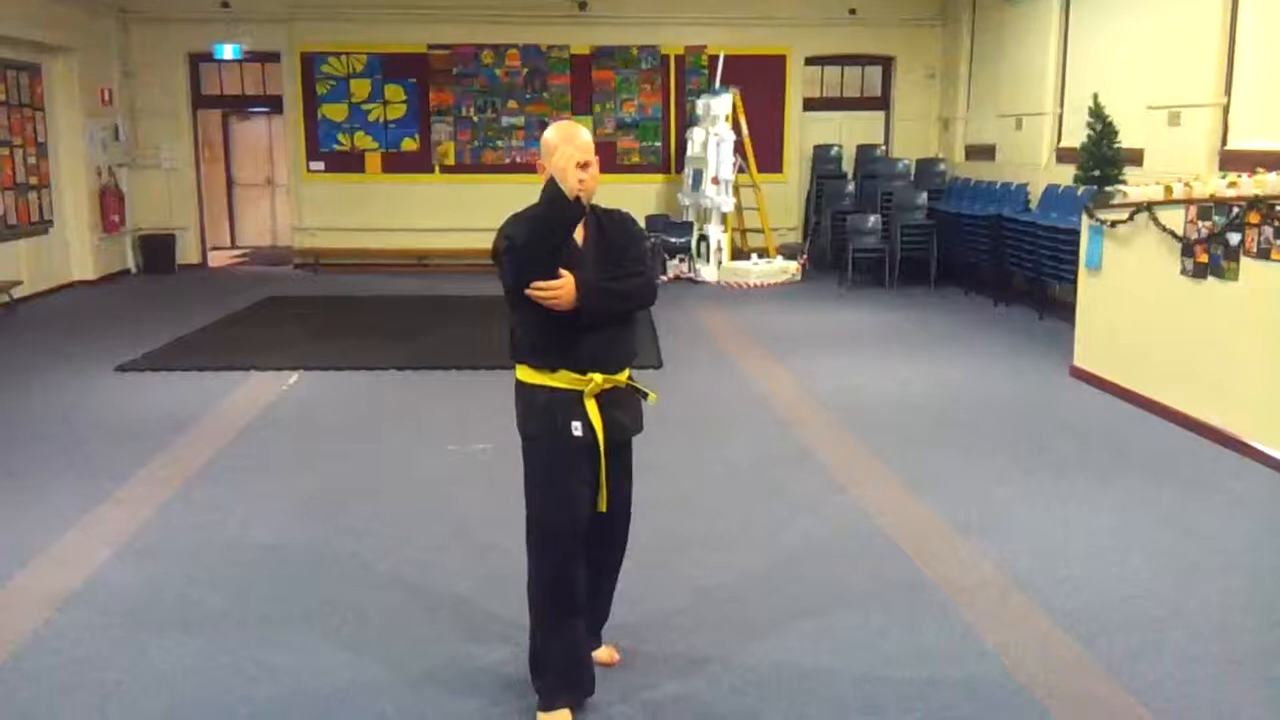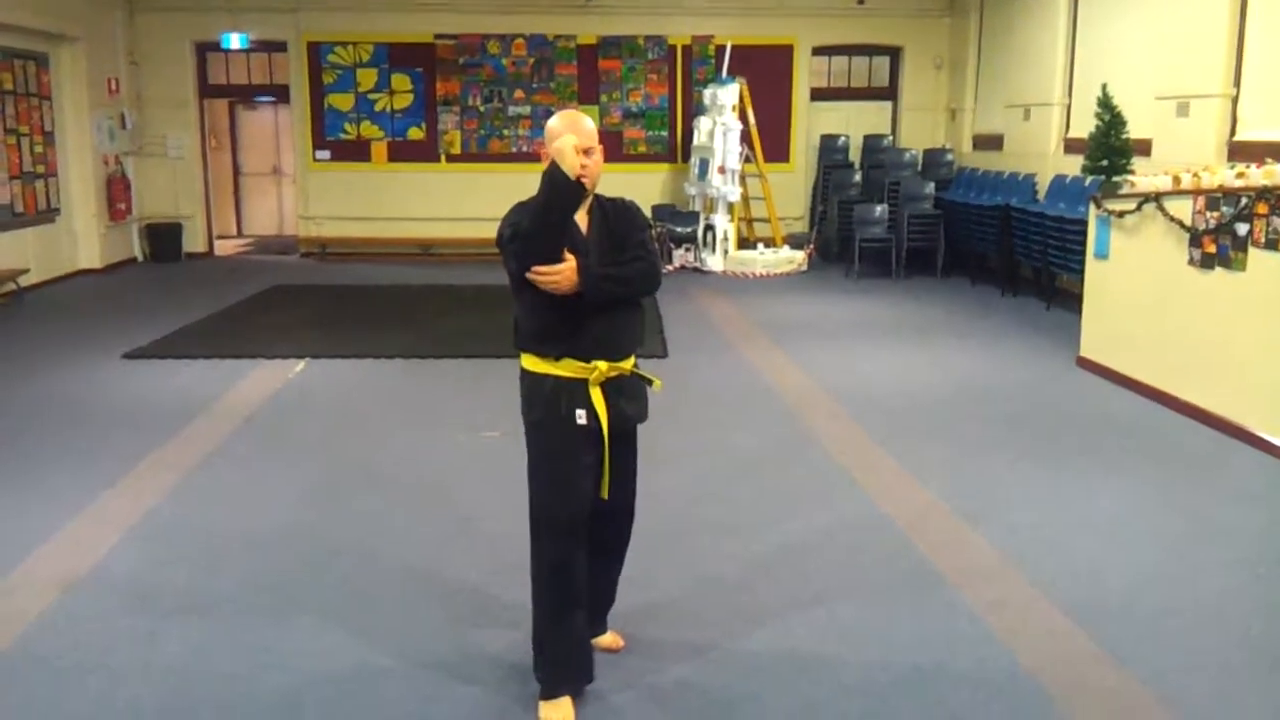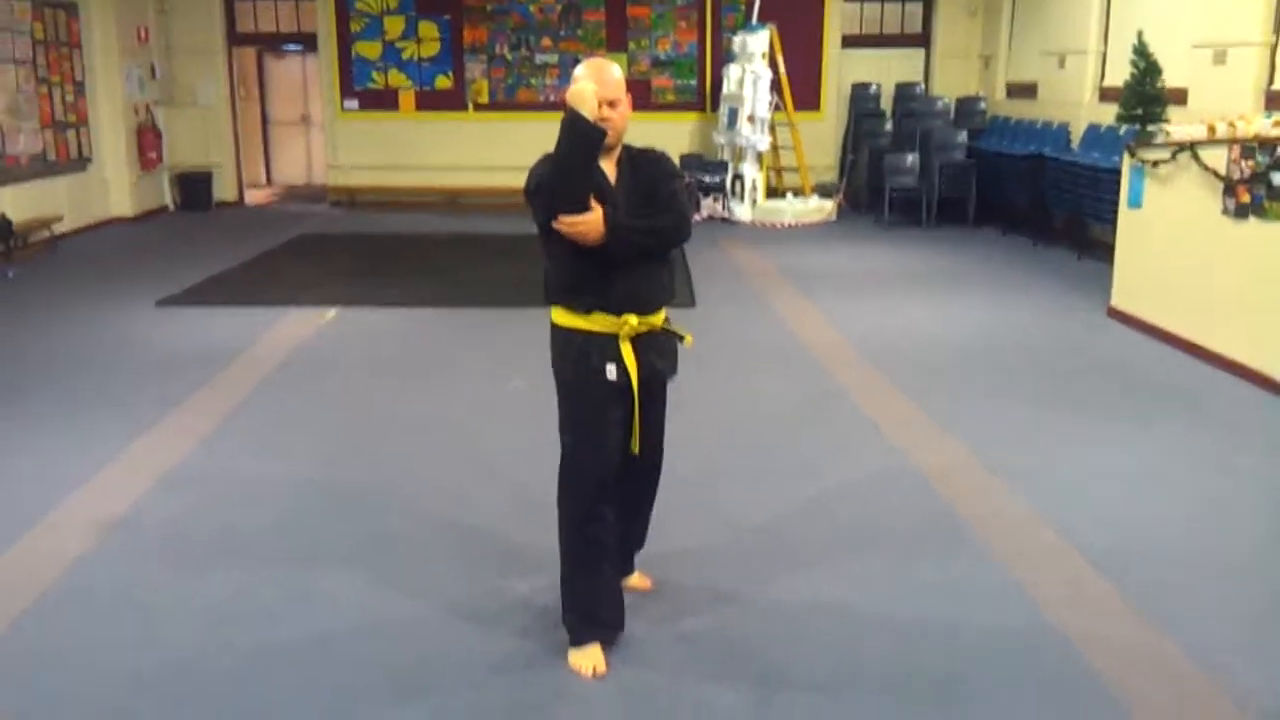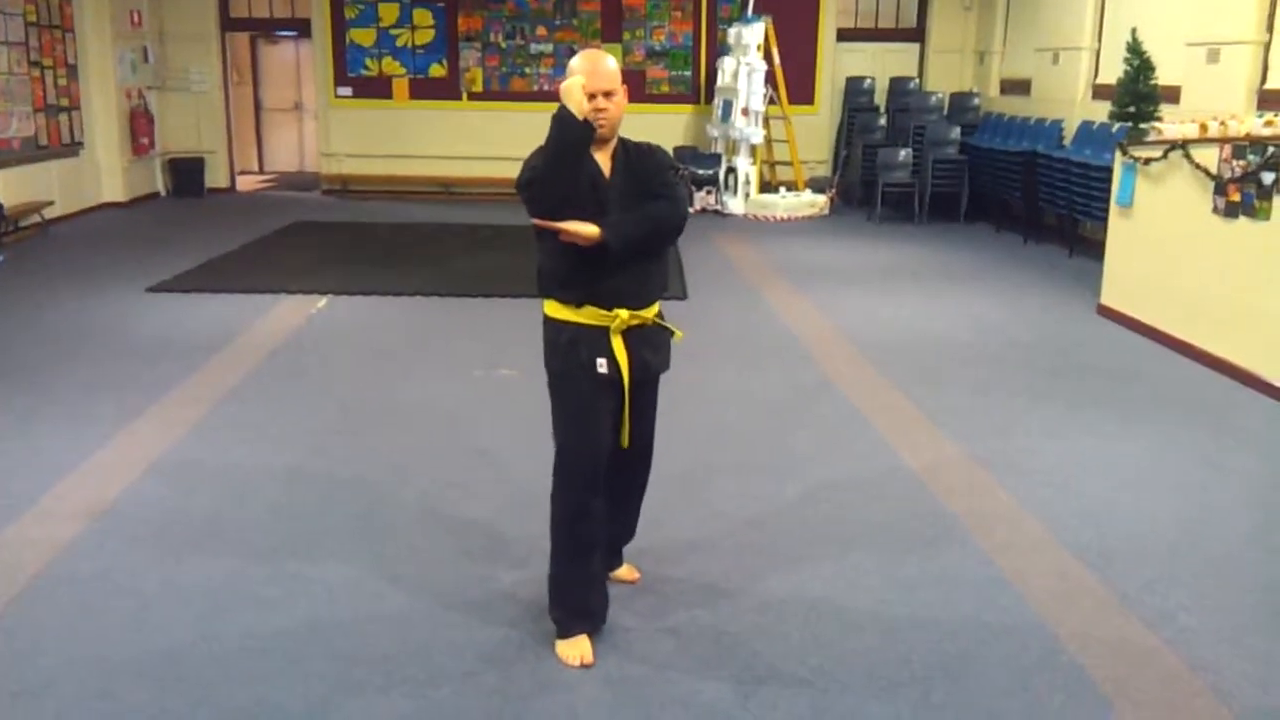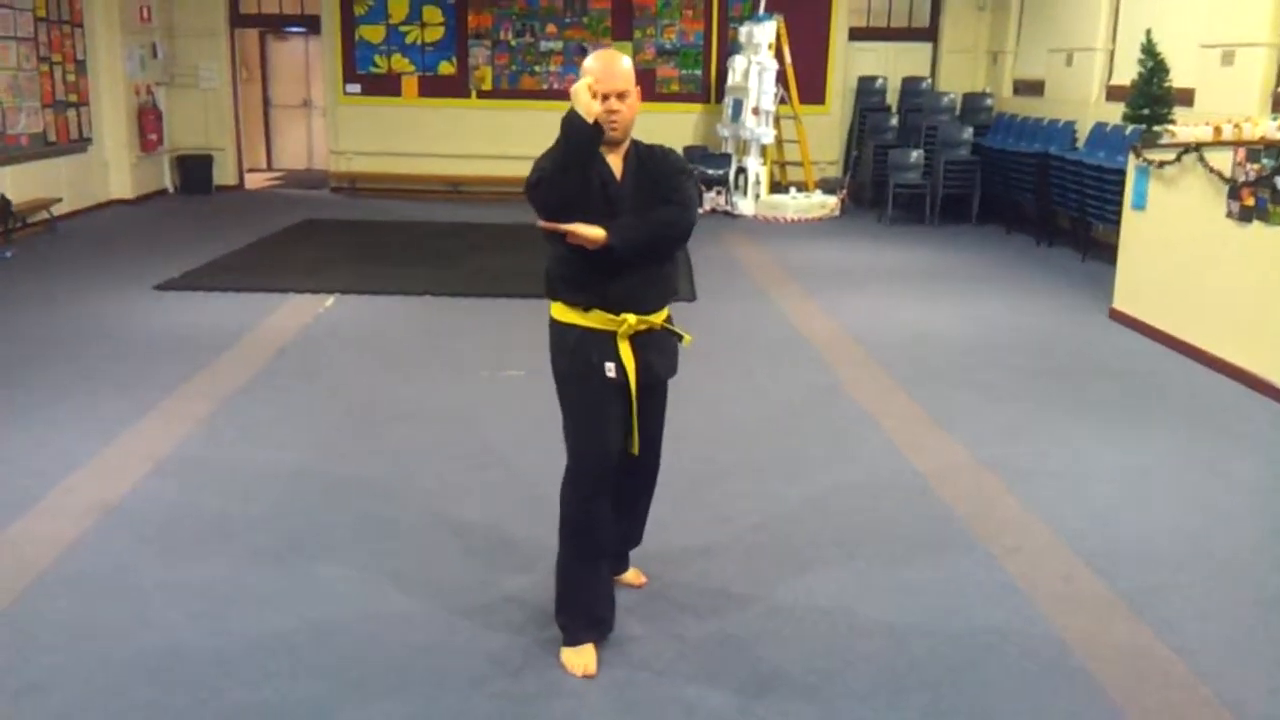
dt=0.7s
person 1, frame 1
left shoulder: (619, 227)
right shoulder: (522, 229)
left elbow: (644, 287)
right elbow: (530, 267)
left wrist: (583, 294)
right wrist: (559, 192)
left hip: (611, 399)
right hip: (550, 404)
left knee: (606, 528)
right knee: (556, 537)
left ankle: (585, 633)
person 1, frame 2
left shoulder: (625, 216)
right shoulder: (526, 219)
left elbow: (648, 274)
right elbow: (536, 254)
left wrist: (584, 279)
right wrist: (560, 178)
left hip: (616, 387)
right hip: (554, 391)
left knee: (611, 516)
right knee: (558, 525)
left ankle: (590, 619)
person 1, frame 3
left shoulder: (654, 168)
right shoulder: (553, 170)
left elbow: (675, 225)
right elbow: (563, 205)
left wrist: (610, 231)
right wrist: (578, 125)
left hip: (647, 339)
right hip: (584, 343)
left knee: (640, 463)
right knee: (589, 475)
left ankle: (618, 561)
right ankle: (588, 624)
person 1, frame 4
left shoulder: (650, 162)
right shoulder: (550, 162)
left elbow: (671, 217)
right elbow: (548, 200)
left wrist: (602, 234)
right wrist: (569, 121)
left hip: (639, 334)
right hip: (576, 336)
left knee: (629, 455)
right knee: (581, 464)
left ankle: (606, 552)
right ankle: (575, 614)
person 1, frame 5
left shoulder: (664, 165)
right shoulder: (567, 161)
left elbow: (677, 223)
right elbow: (549, 202)
left wrist: (606, 236)
right wrist: (579, 124)
left hip: (648, 336)
right hip: (584, 338)
left knee: (638, 459)
right knee: (592, 466)
left ankle: (614, 556)
right ankle: (580, 622)
